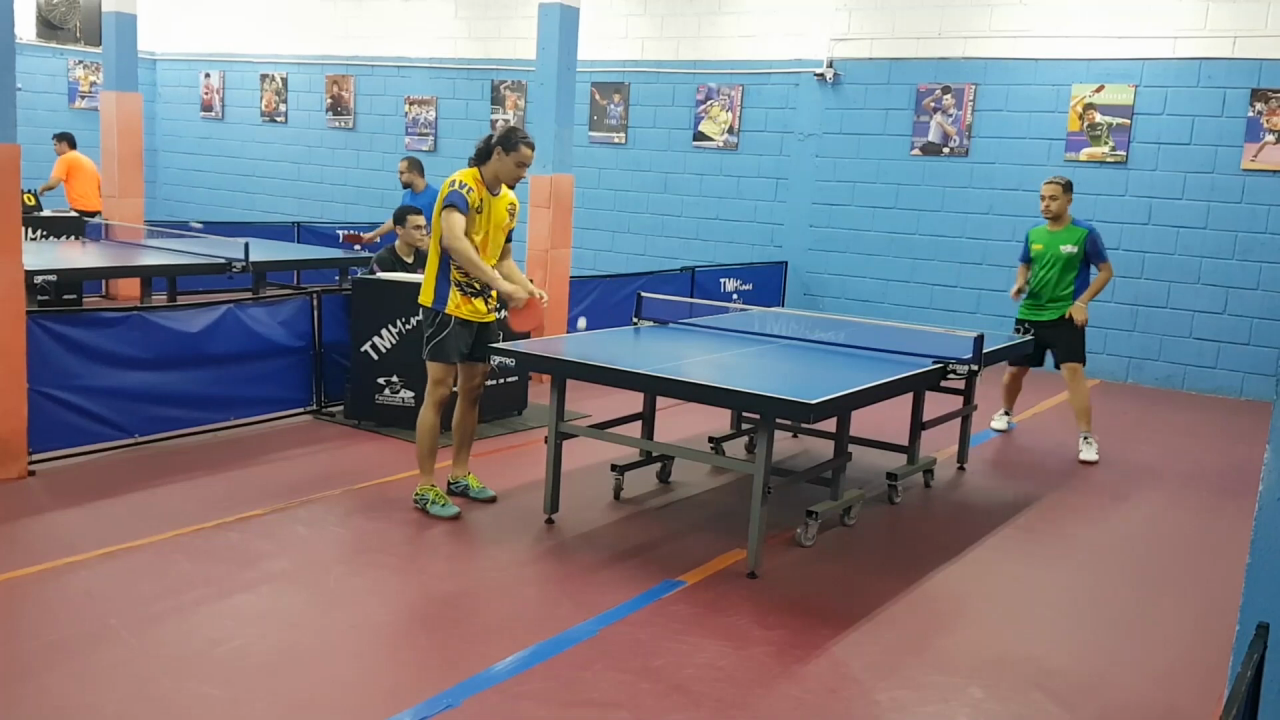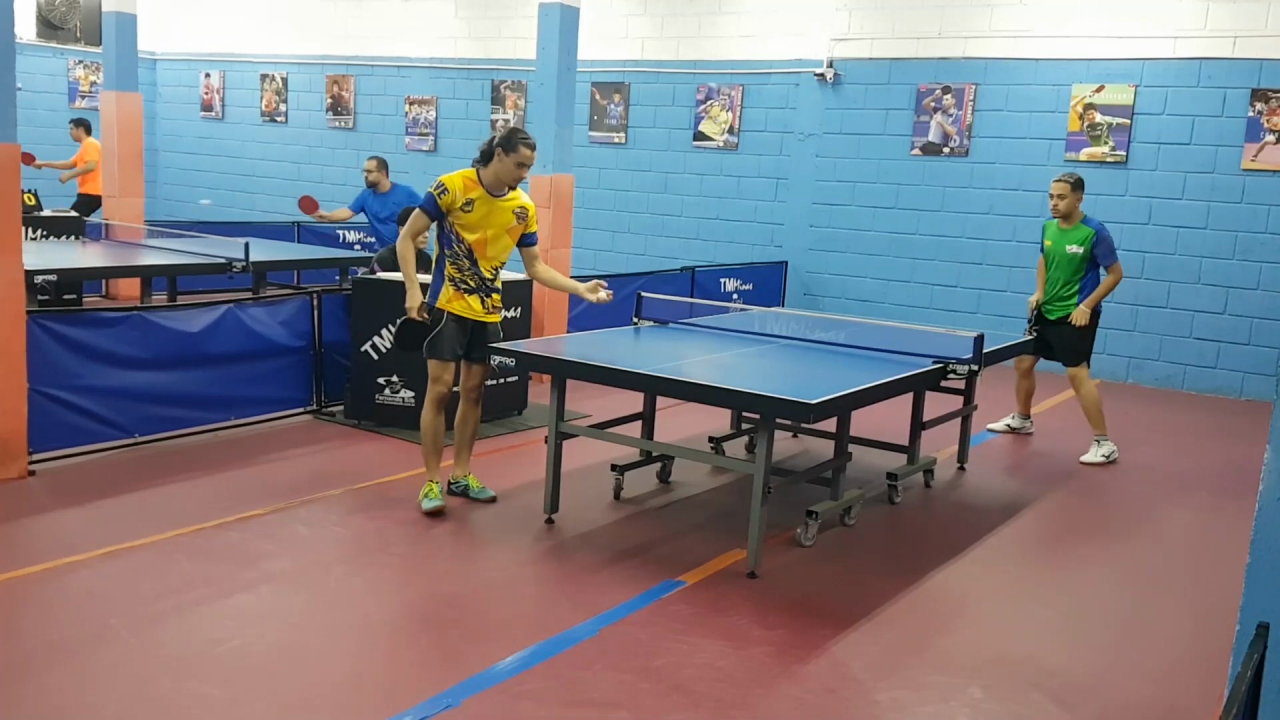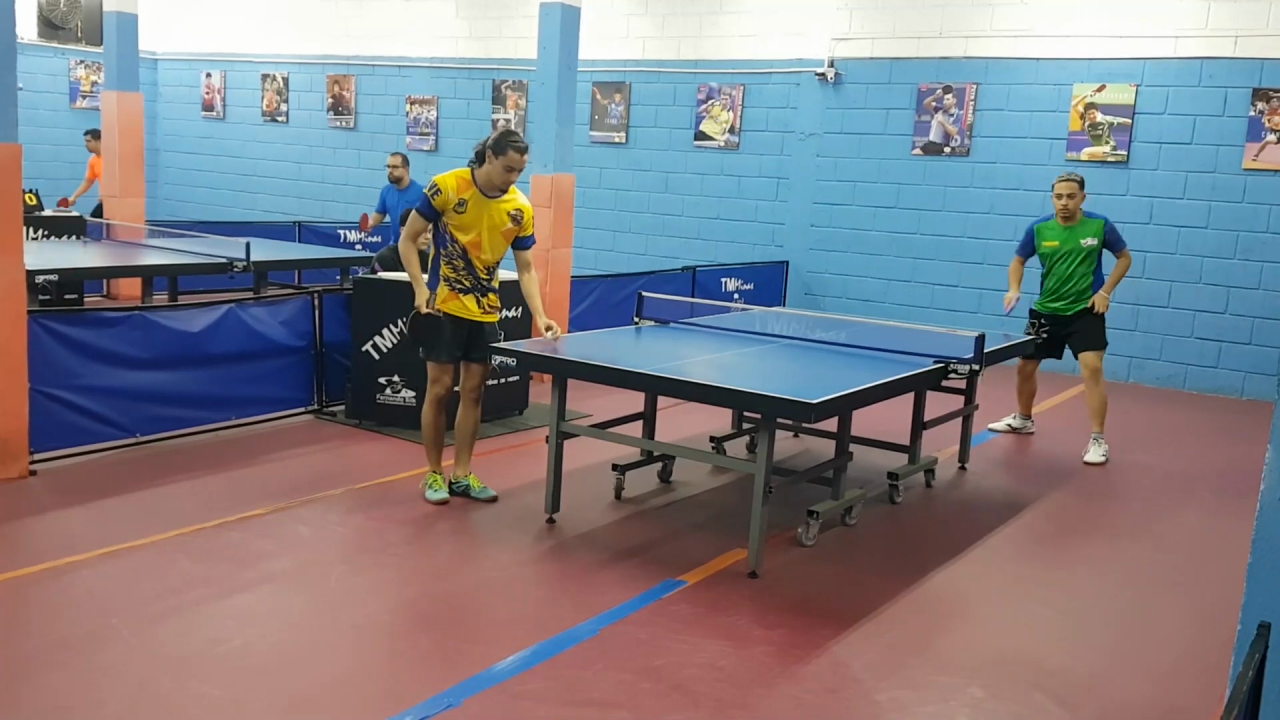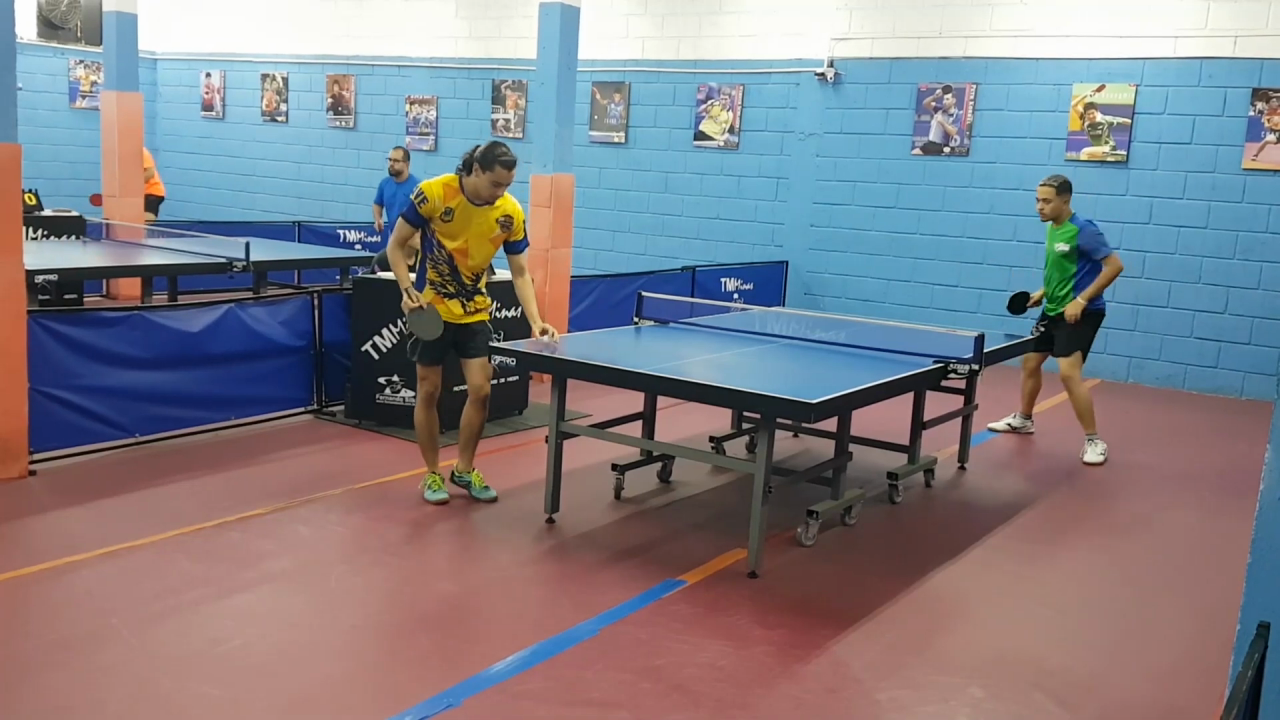
dt=0.4s
person 1, frame 1
left shoulder: (510, 202)
right shoulder: (461, 186)
right elbow: (452, 241)
left wrist: (525, 287)
right wrist: (499, 285)
left hip: (482, 311)
right hip: (447, 304)
left knee: (472, 391)
right knee: (439, 392)
left ankle: (459, 475)
right ankle: (425, 487)
person 1, frame 2
left shoulder: (523, 207)
right shoulder: (452, 187)
left elbow: (535, 265)
right elbow: (407, 238)
left wrist: (579, 287)
right wrist: (413, 289)
left hip: (488, 311)
right hip: (447, 305)
left knee: (473, 391)
right knee: (439, 390)
left ankle: (461, 475)
right ankle: (431, 481)
person 1, frame 3
left shoulder: (520, 208)
right shoulder: (446, 187)
left elbow: (526, 269)
right elbow: (408, 240)
left wrist: (539, 316)
right wrist: (421, 290)
left hip: (485, 312)
right hip: (443, 308)
left knee: (473, 392)
right knee: (439, 390)
left ankle: (461, 474)
right ankle: (434, 473)
person 1, frame 4
left shoulder: (511, 213)
right shoulder: (432, 193)
left elbow: (520, 273)
right elbow: (396, 246)
left wrist: (535, 321)
right wrist: (408, 290)
left hip: (475, 313)
right hip: (431, 310)
left knee: (480, 391)
right knee: (429, 391)
left ankle: (464, 470)
right ankle: (432, 474)
person 2, frame 1
left shoulder: (1085, 234)
right shoulder: (1033, 234)
left elbow: (1105, 271)
left wrist: (1082, 303)
right wrist: (1018, 286)
left hip: (1066, 317)
right hip: (1030, 315)
left knee: (1073, 371)
right knee: (1015, 370)
left ankle: (1087, 438)
right ankle: (1006, 412)
person 2, frame 2
left shoulder: (1095, 233)
right shoulder: (1048, 227)
left elbow: (1115, 274)
left wrist: (1087, 306)
right wrist: (1039, 292)
left hip: (1075, 316)
right hip: (1045, 313)
left knee: (1078, 375)
right knee: (1022, 363)
left ankle: (1104, 443)
right ankle: (1022, 419)
person 2, frame 3
left shoulder: (1101, 225)
right shoulder: (1038, 228)
left elbow: (1125, 257)
right elbow: (1017, 261)
left wrist: (1106, 291)
right wrist: (1013, 290)
left hip: (1086, 311)
right hip: (1046, 312)
left knee: (1092, 369)
right knee: (1025, 367)
left ankle: (1097, 440)
right ankle: (1023, 419)
person 2, frame 4
left shoulder: (1083, 229)
right shoulder: (1053, 228)
left elbow: (1114, 266)
left wrist: (1080, 300)
right wrist: (1044, 291)
left hip: (1082, 313)
right hip: (1054, 311)
left knee: (1069, 373)
right knee: (1030, 363)
left ankle: (1094, 440)
right ankle: (1024, 419)
